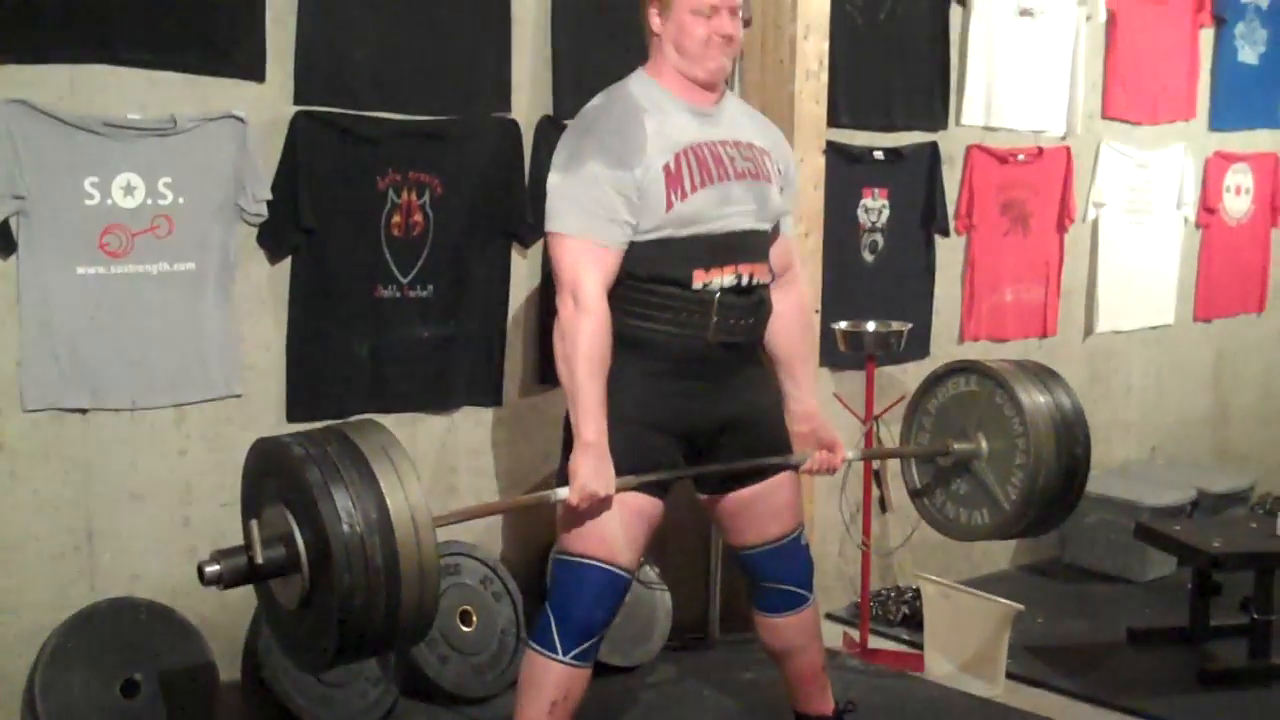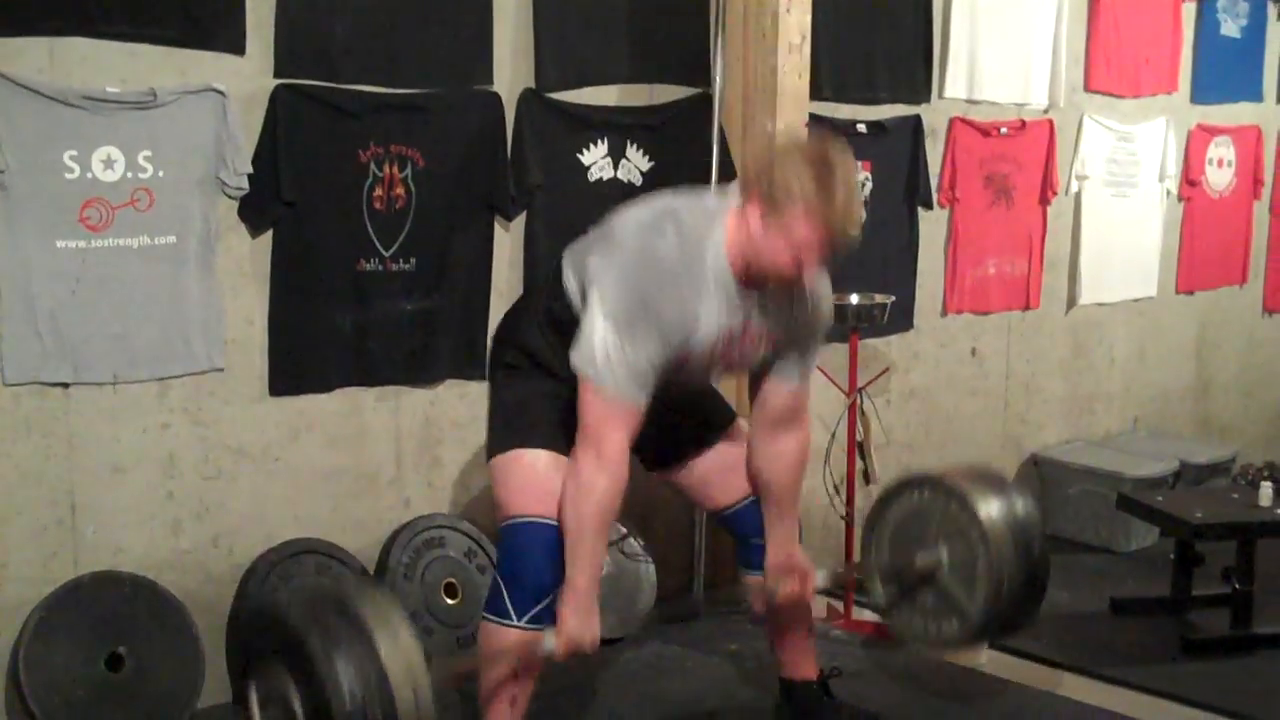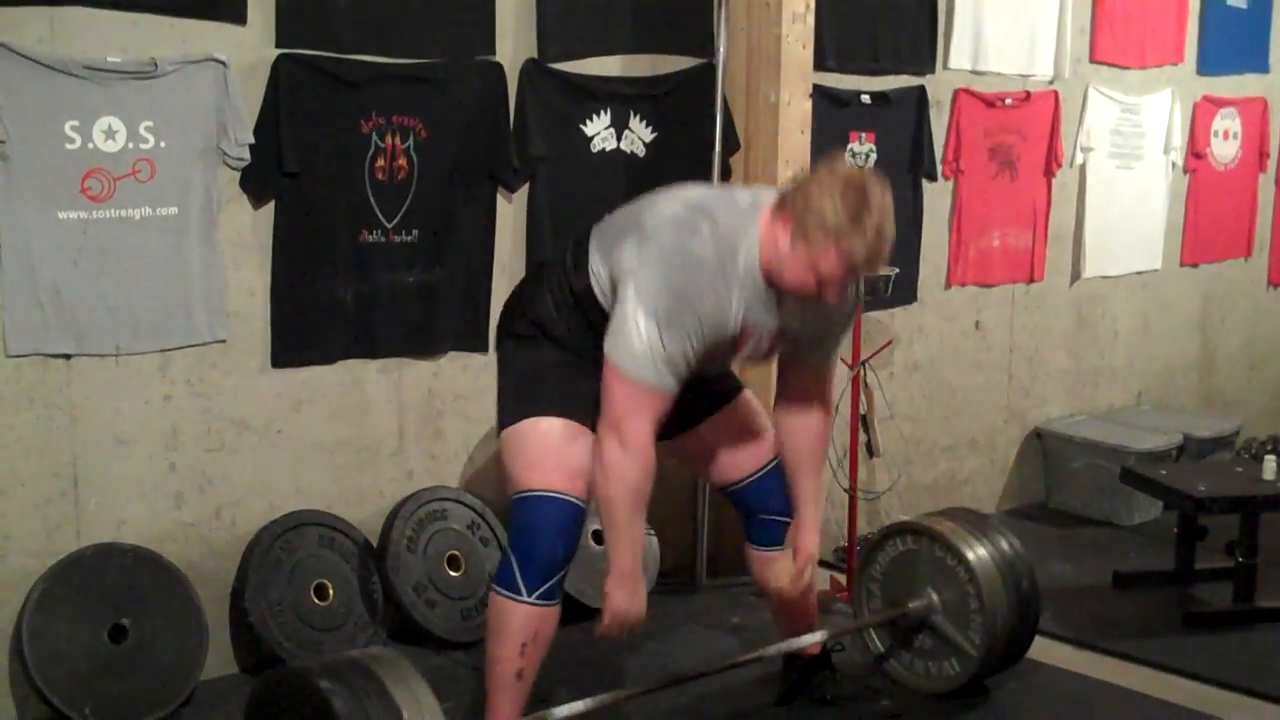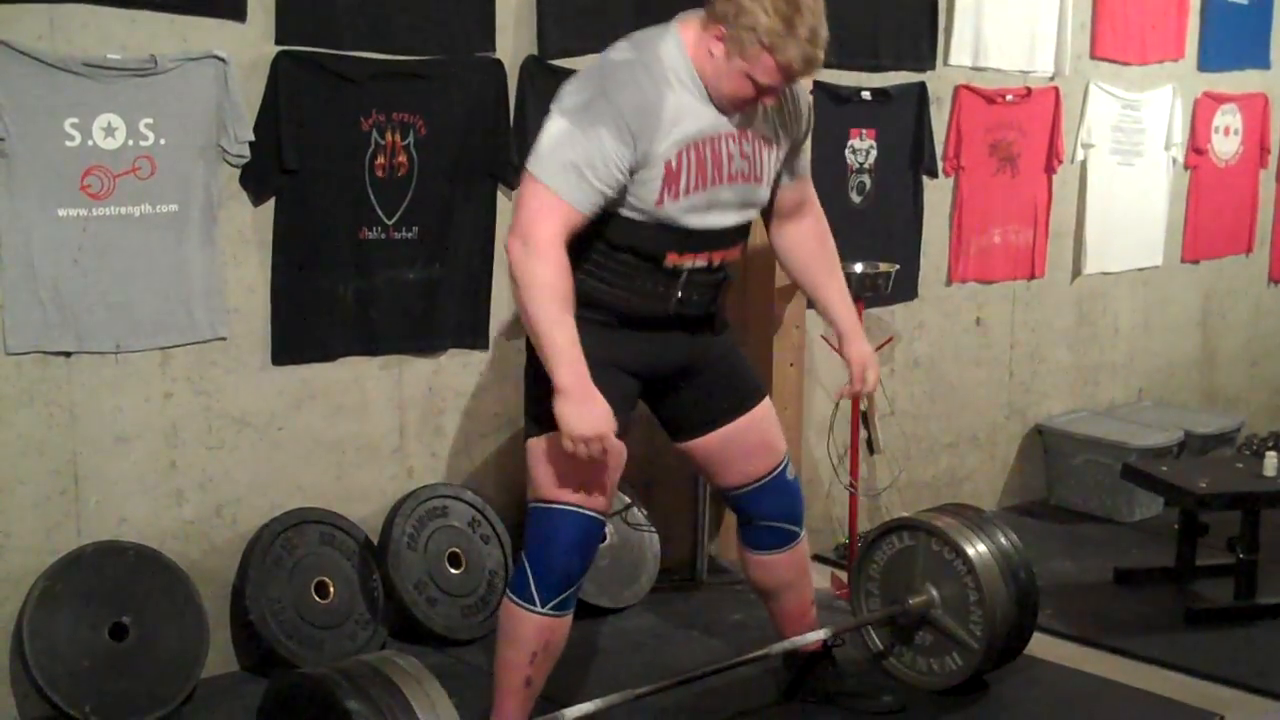
dt=0.5s
person 1, frame 1
left shoulder: (762, 137)
right shoulder: (611, 129)
left elbow: (784, 282)
right elbow: (581, 299)
left wrist: (804, 408)
right wrist: (589, 442)
left hip: (739, 382)
right hip: (637, 385)
left knee: (784, 570)
right knee: (589, 592)
person 1, frame 2
left shoulder: (804, 292)
right shoulder: (652, 264)
left elbow: (781, 423)
right elbow: (601, 449)
left wrist: (785, 543)
right wrist: (581, 600)
left hip: (664, 387)
right hip: (549, 369)
left knee: (763, 520)
right knee: (536, 548)
person 1, frame 3
left shoulder: (827, 281)
right shoulder: (687, 263)
left elbow: (805, 401)
right elbow: (625, 436)
left wrist: (808, 526)
right wrist: (625, 576)
right hip: (559, 338)
left knee: (775, 490)
right knee: (546, 524)
left ankle: (809, 667)
person 1, frame 4
left shoulder: (783, 103)
right shoulder: (620, 91)
left elbow: (796, 215)
right elbow: (534, 239)
left wrist: (849, 328)
right wrist: (572, 386)
left hip: (694, 328)
right hip: (594, 326)
left knee: (772, 497)
right knee: (564, 535)
